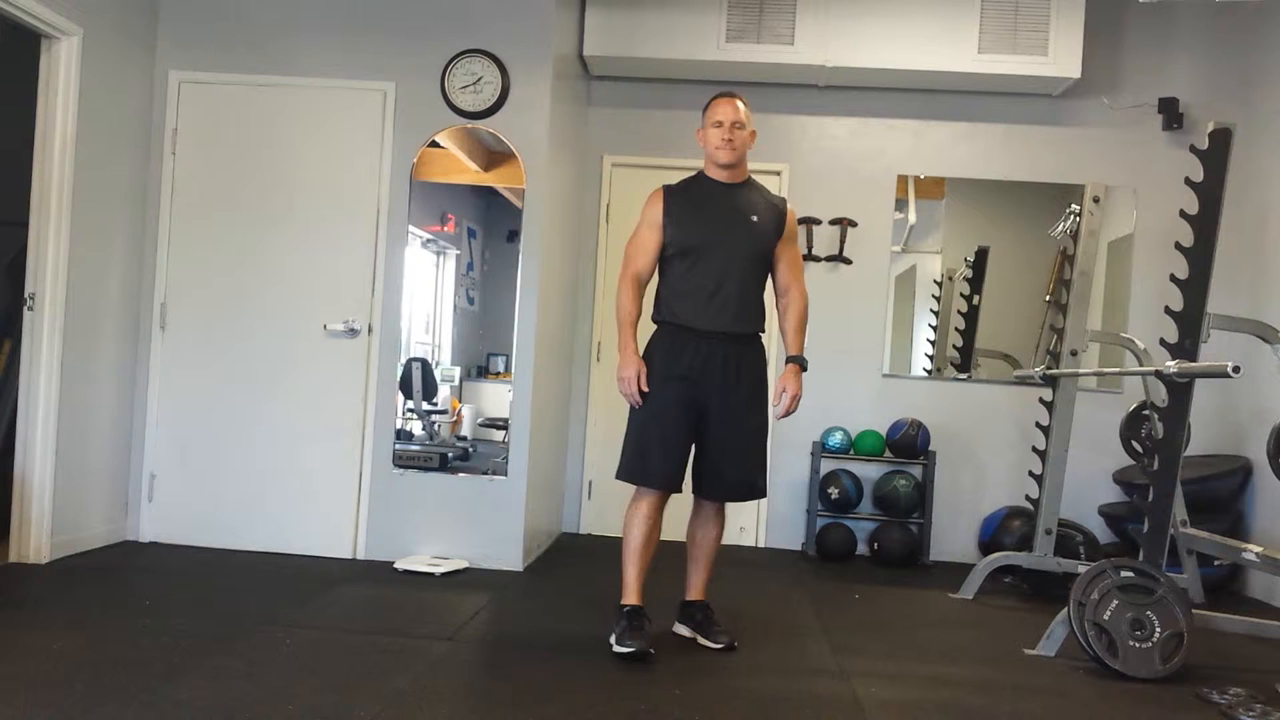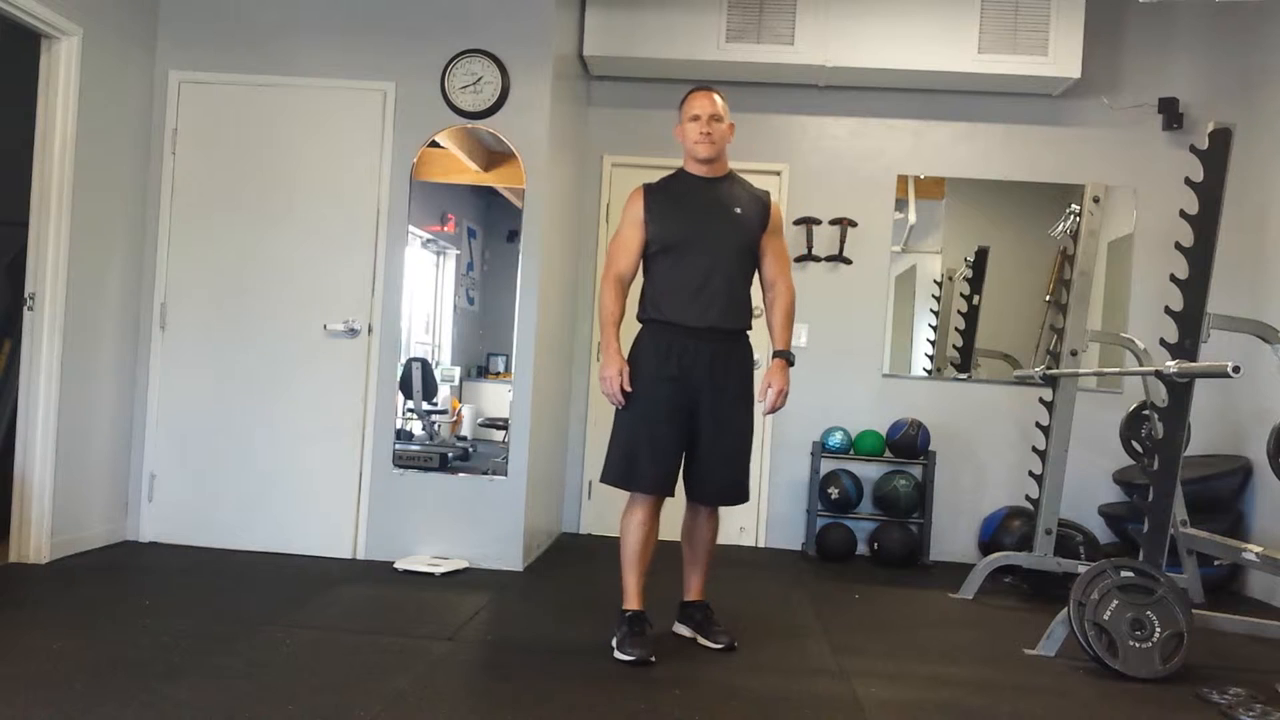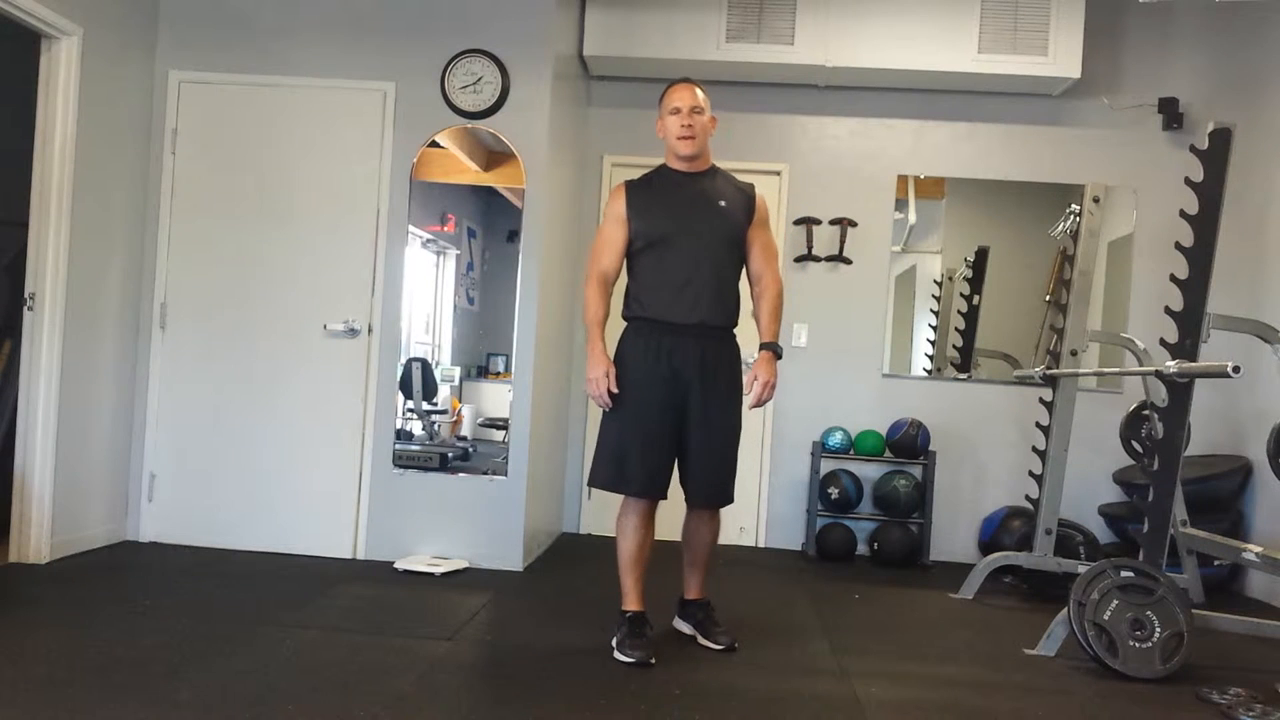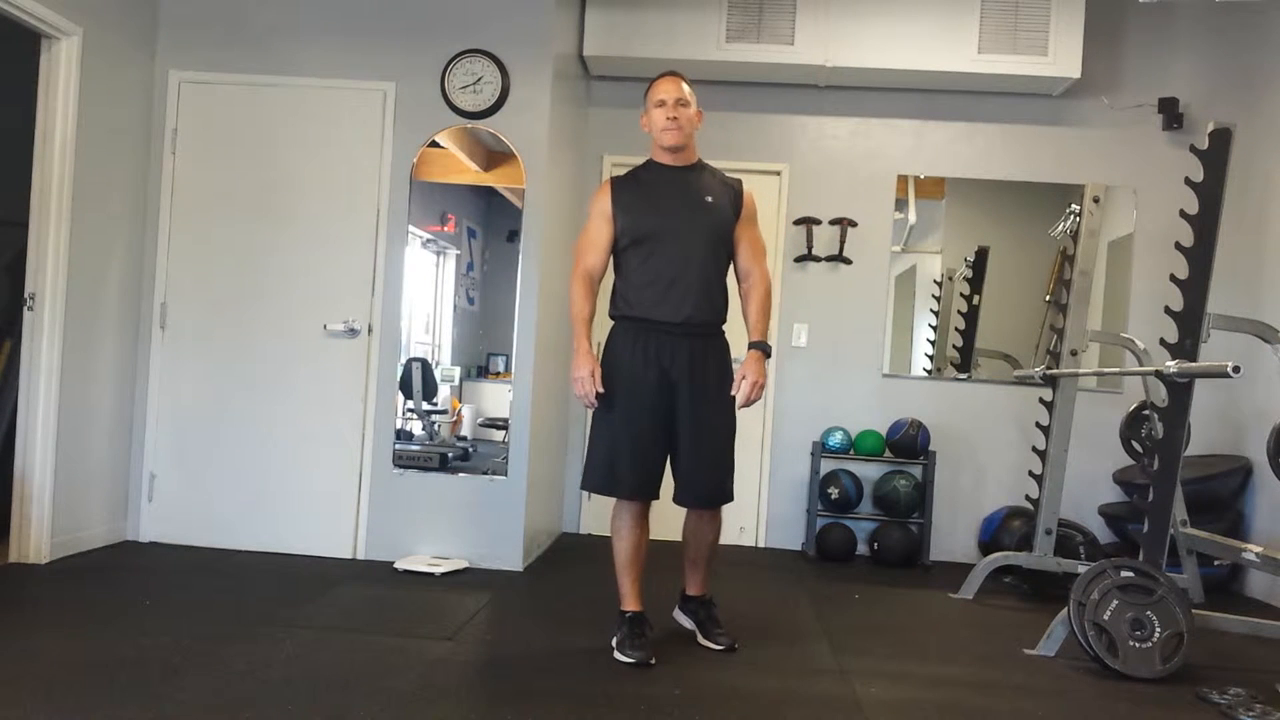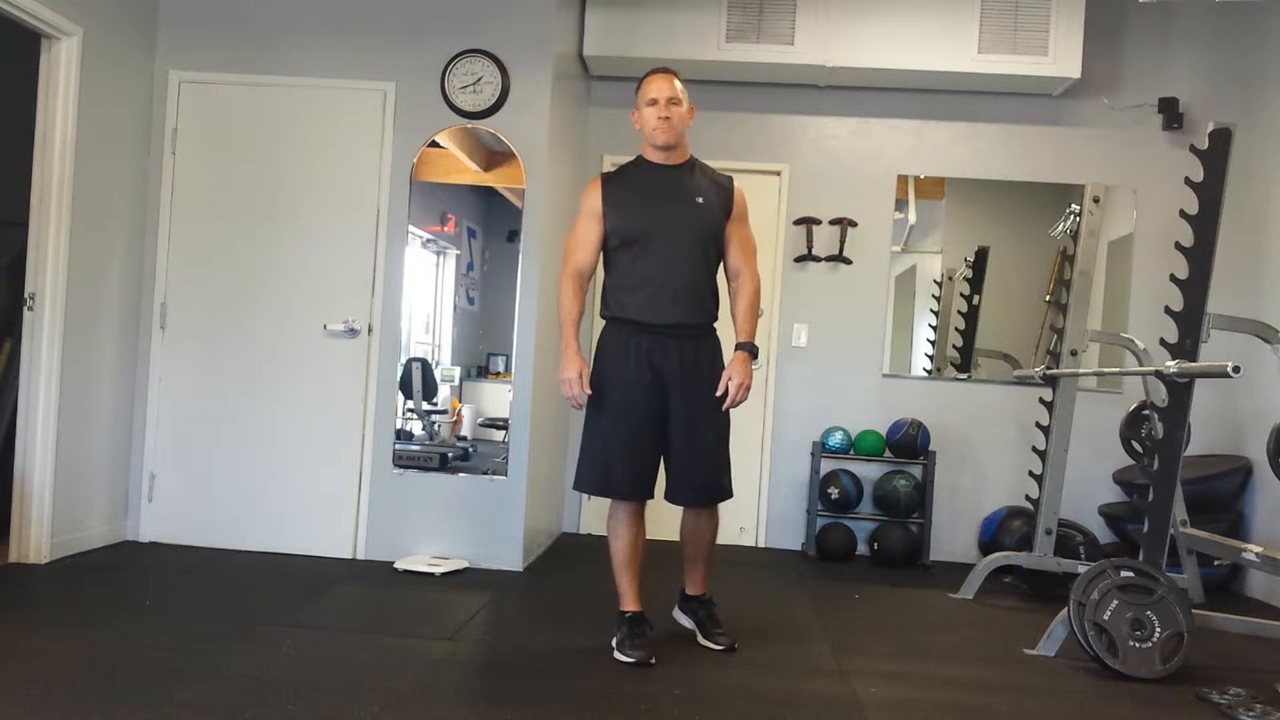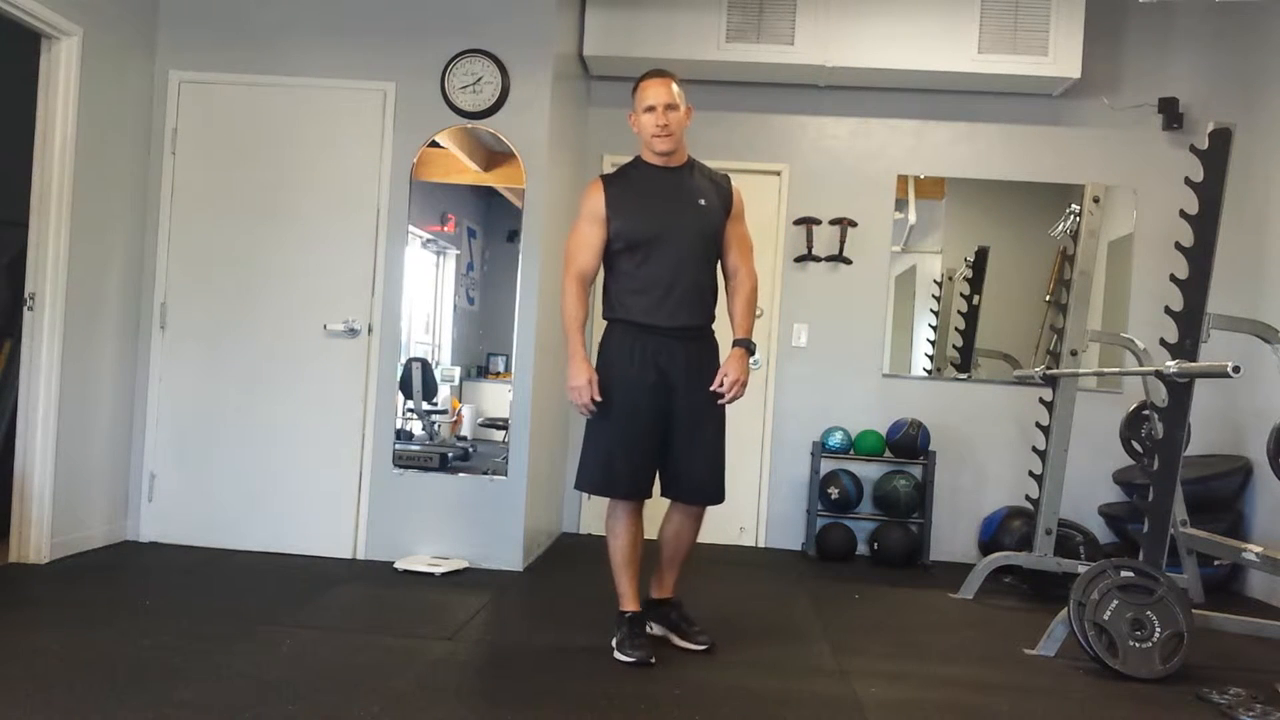
dt=0.4s
person 1, frame 1
left shoulder: (775, 212)
right shoulder: (668, 201)
left elbow: (791, 292)
right elbow: (633, 277)
left wrist: (794, 362)
right wrist: (628, 350)
left hip: (740, 362)
right hip: (674, 354)
left knee: (715, 493)
right knee: (652, 483)
left ankle: (694, 606)
right ankle: (630, 609)
person 1, frame 2
left shoulder: (759, 206)
right shoulder: (649, 199)
left elbow: (778, 286)
right elbow: (617, 276)
left wrist: (780, 358)
right wrist: (611, 349)
left hip: (727, 357)
right hip: (660, 352)
left knee: (710, 494)
right knee: (646, 488)
left ankle: (693, 606)
right ankle: (632, 615)
person 1, frame 3
left shoulder: (744, 199)
right shoulder: (631, 195)
left elbow: (765, 279)
right elbow: (600, 275)
left wrist: (768, 350)
right wrist: (596, 349)
left hip: (715, 355)
right hip: (647, 350)
left knee: (709, 493)
right knee: (639, 491)
left ankle: (694, 604)
right ankle: (632, 616)
person 1, frame 4
left shoulder: (731, 194)
right shoulder: (617, 192)
left elbow: (754, 276)
right elbow: (586, 273)
left wrist: (757, 350)
right wrist: (582, 348)
left hip: (705, 352)
right hip: (635, 349)
left knee: (706, 493)
right knee: (631, 492)
left ankle: (695, 600)
right ankle: (631, 616)
person 1, frame 5
left shoulder: (723, 192)
right shoulder: (607, 189)
left elbow: (743, 276)
right elbow: (576, 271)
left wrist: (744, 351)
right wrist: (570, 350)
left hip: (698, 351)
right hip: (627, 350)
left knee: (704, 489)
right knee: (627, 492)
left ankle: (695, 599)
right ankle: (631, 616)
person 1, frame 6
left shoulder: (720, 191)
right shoulder: (608, 191)
left elbow: (741, 273)
right elbow: (578, 276)
left wrist: (740, 346)
right wrist: (577, 356)
left hip: (696, 353)
right hip: (630, 351)
left knee: (695, 491)
right knee: (626, 491)
left ankle: (663, 601)
right ankle: (630, 615)
